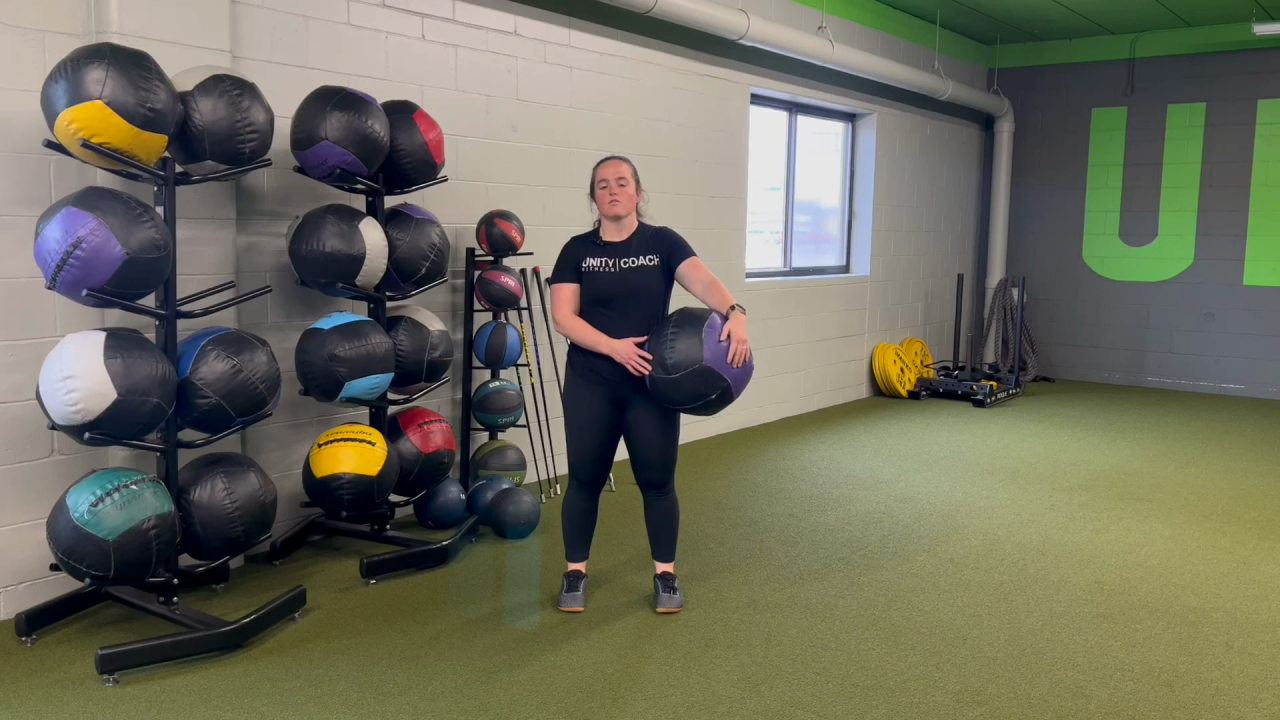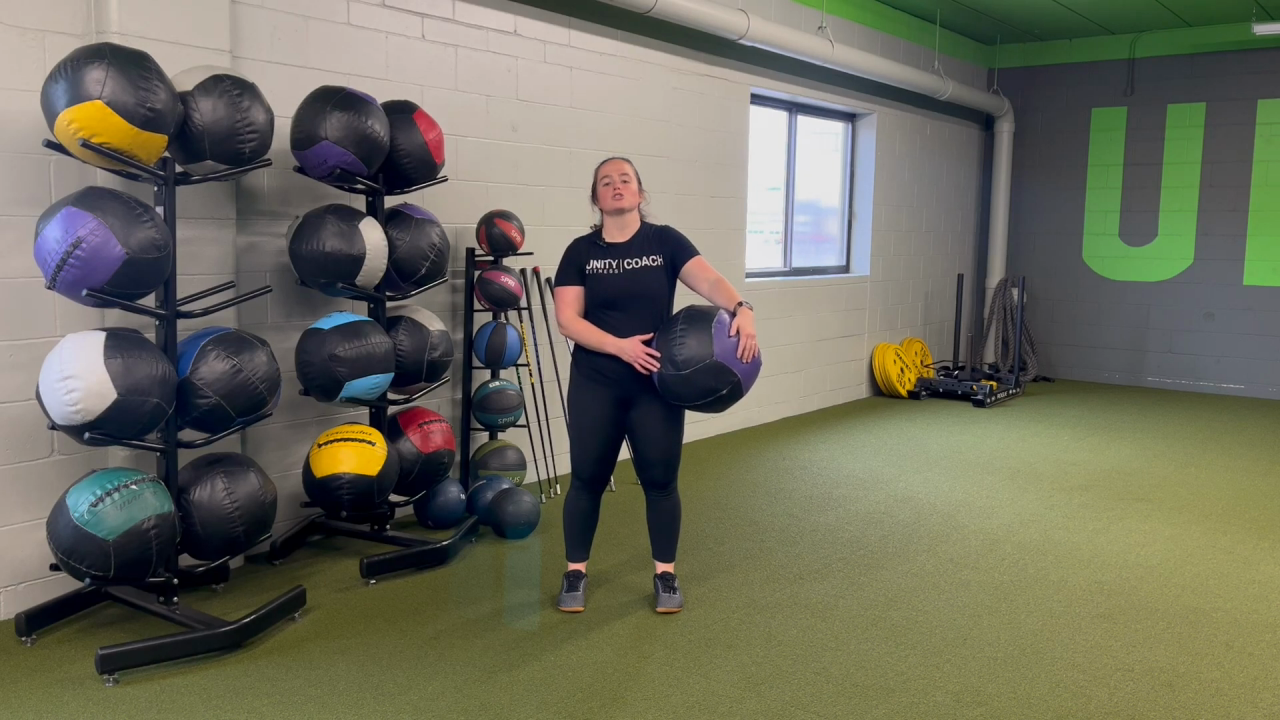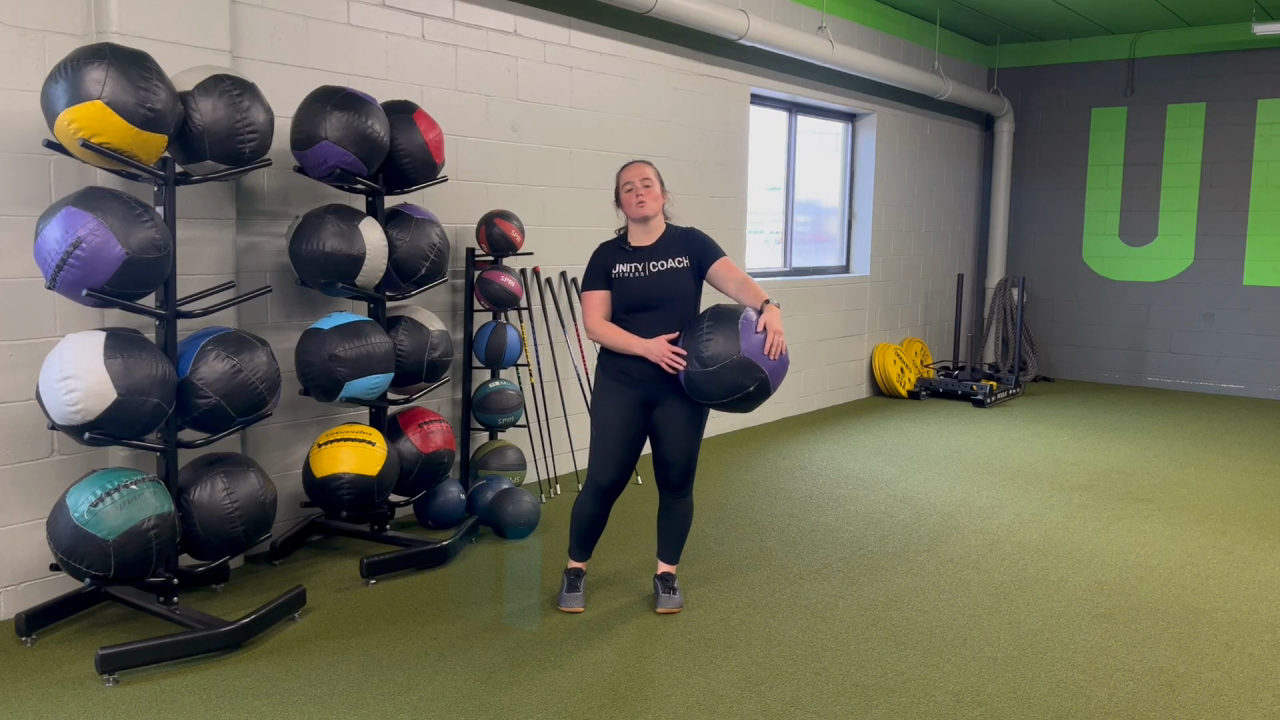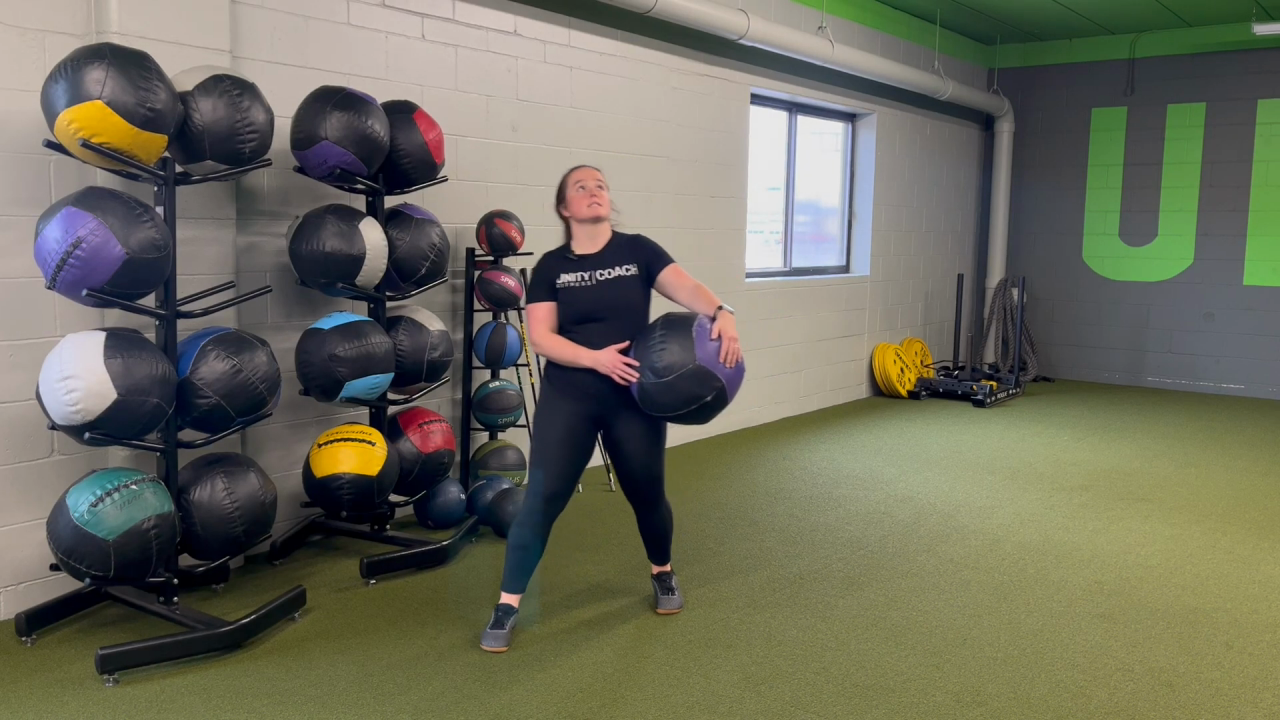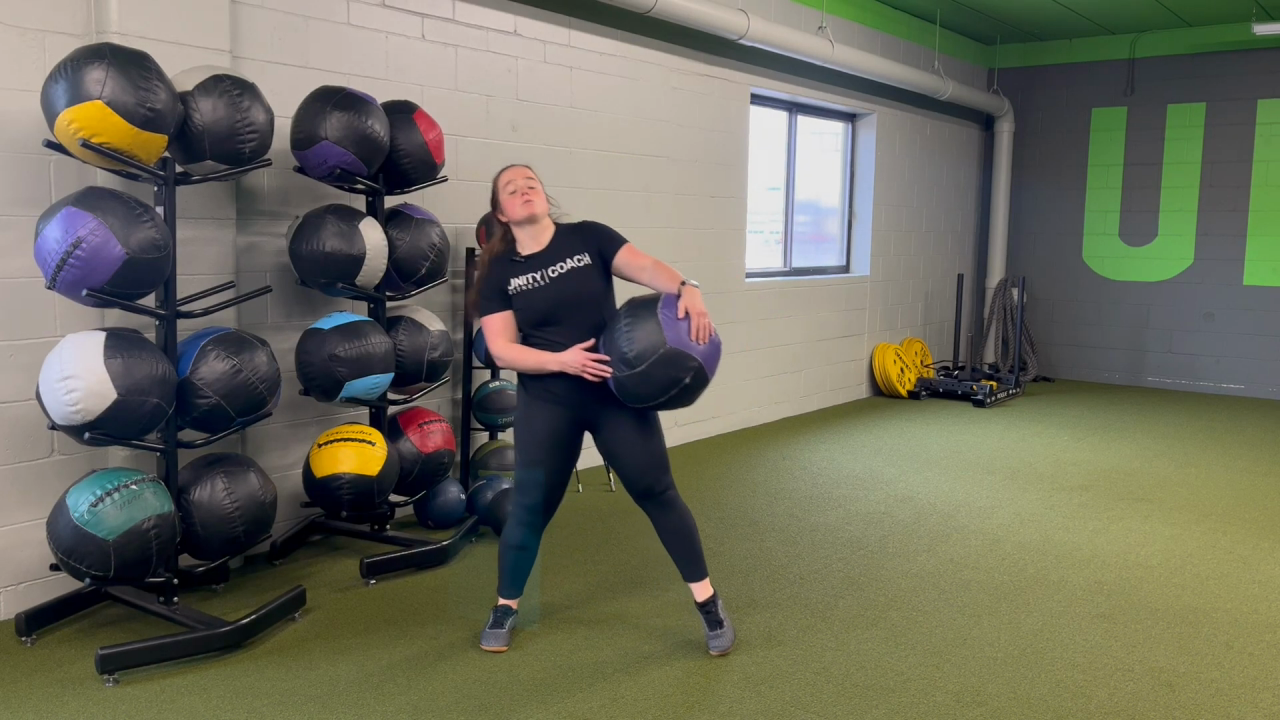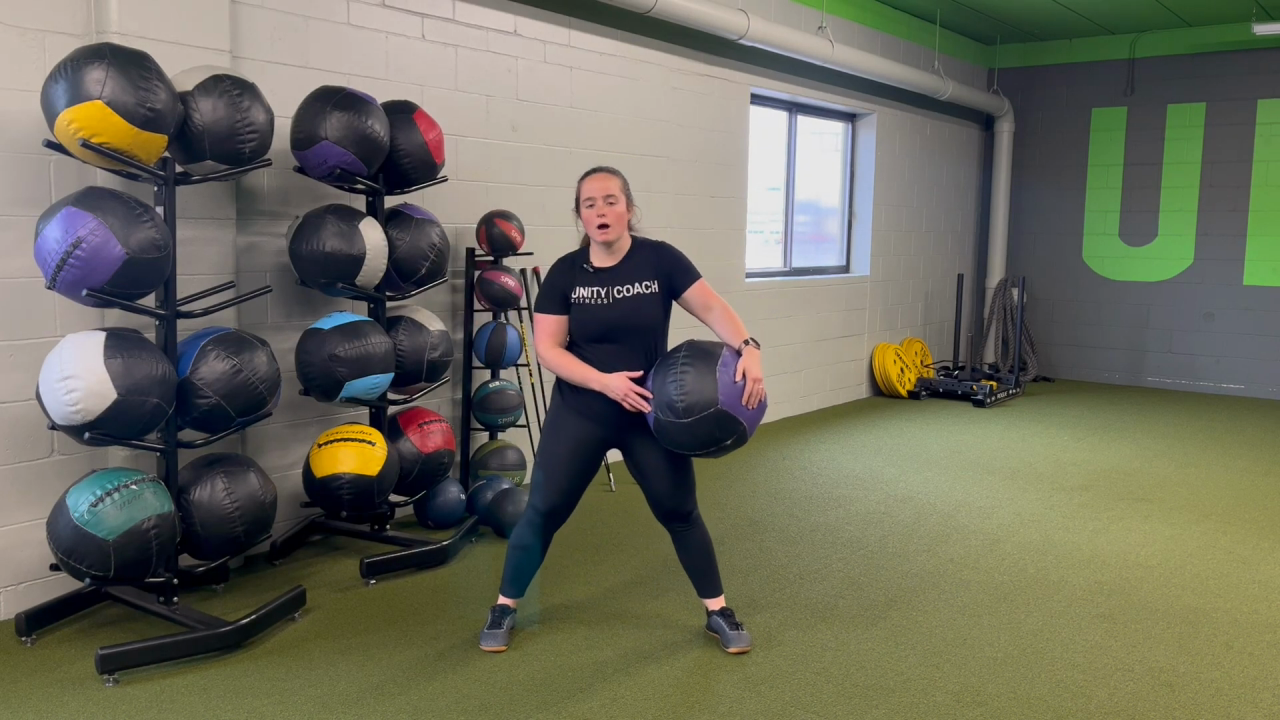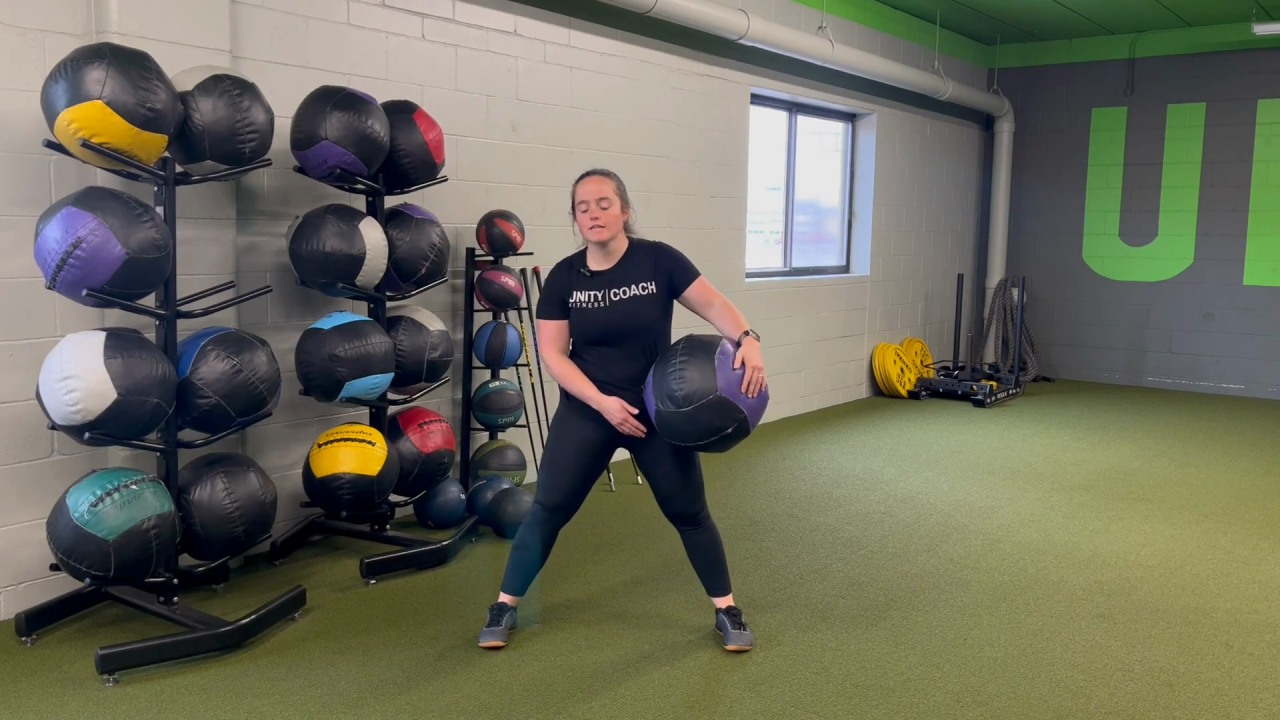
dt=0.7s
person 1, frame 1
left shoulder: (662, 242)
right shoulder: (578, 250)
left elbow: (703, 281)
right elbow: (563, 317)
left wrist: (734, 314)
right wrist: (613, 346)
left hip: (653, 385)
right hip: (591, 385)
left knee: (657, 480)
right knee: (585, 479)
left ankle: (665, 574)
right ankle: (575, 572)
person 1, frame 2
left shoulder: (665, 241)
right shoulder: (580, 251)
left elbow: (708, 280)
right elbow: (567, 320)
left wrist: (741, 309)
right wrist: (620, 345)
left hip: (657, 384)
right hip: (595, 386)
left knee: (660, 479)
right knee: (588, 479)
left ankle: (665, 574)
right ankle: (575, 572)
person 1, frame 3
left shoulder: (691, 243)
right shoulder: (606, 256)
left elbow: (735, 280)
right elbow: (595, 325)
left wrist: (768, 307)
right wrist: (646, 346)
left hip: (682, 387)
right hip: (620, 386)
left knee: (676, 482)
right knee: (604, 480)
left ankle: (666, 575)
right ankle: (575, 569)
person 1, frame 4
left shoulder: (638, 250)
right shoulder: (551, 267)
left elbow: (685, 287)
right elbow: (541, 338)
left wrist: (721, 314)
right wrist: (596, 358)
left hip: (633, 398)
right hip: (567, 399)
left knee: (646, 494)
right knee: (542, 498)
left ankle: (662, 573)
right ankle: (507, 604)
person 1, frame 5
left shoulder: (588, 238)
right shoulder: (500, 274)
left elbow: (644, 267)
right elbow: (503, 349)
left wrist: (685, 290)
right wrist: (563, 360)
left hip: (618, 393)
right hip: (546, 403)
left knee: (657, 492)
right knee: (531, 505)
left ankle: (707, 602)
right ankle: (506, 607)
person 1, frame 6
left shoulder: (660, 259)
right shoulder: (565, 272)
left elbow: (711, 308)
right elbow: (548, 348)
left wrist: (747, 348)
right wrist: (605, 382)
left hip: (653, 412)
right hip: (579, 413)
left knee: (679, 511)
right knee: (545, 510)
left ankle: (718, 610)
right ankle: (505, 606)
person 1, frame 7
left shoulder: (658, 260)
right shoulder: (563, 278)
left elbow: (713, 305)
right elbow: (553, 355)
left wrist: (747, 341)
right wrist: (604, 403)
right hip: (586, 411)
left knee: (688, 510)
right knee: (549, 507)
left ankle: (726, 609)
right ankle: (506, 605)
